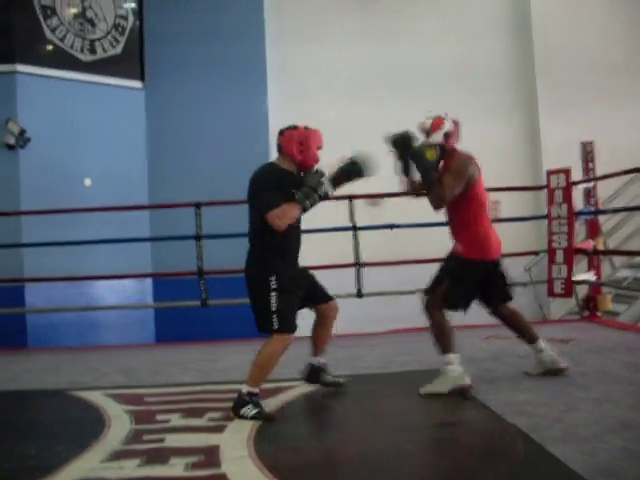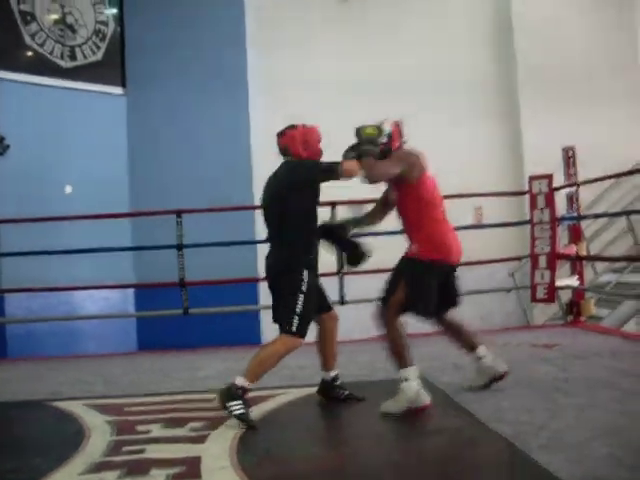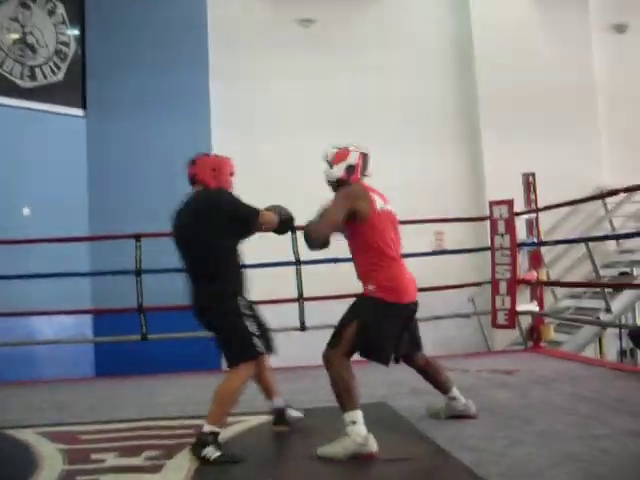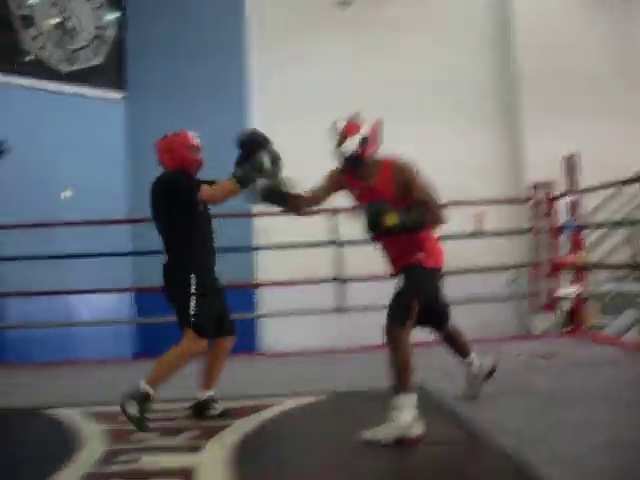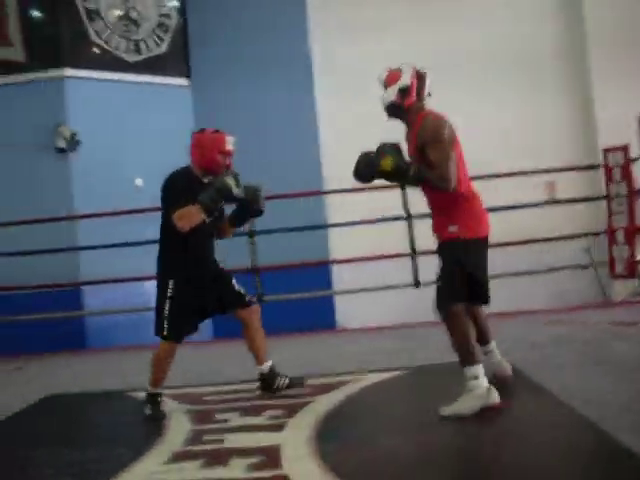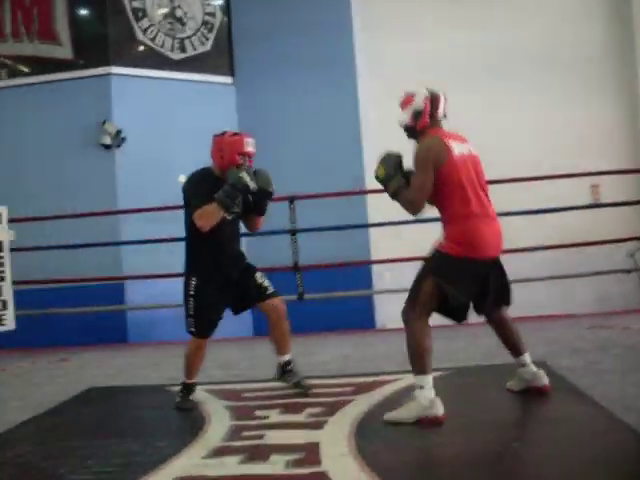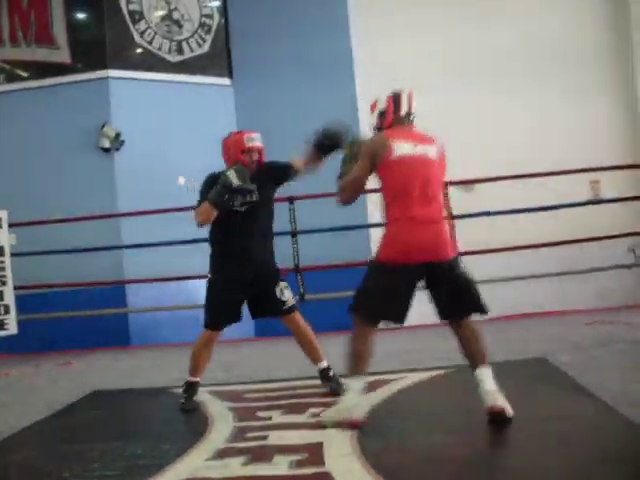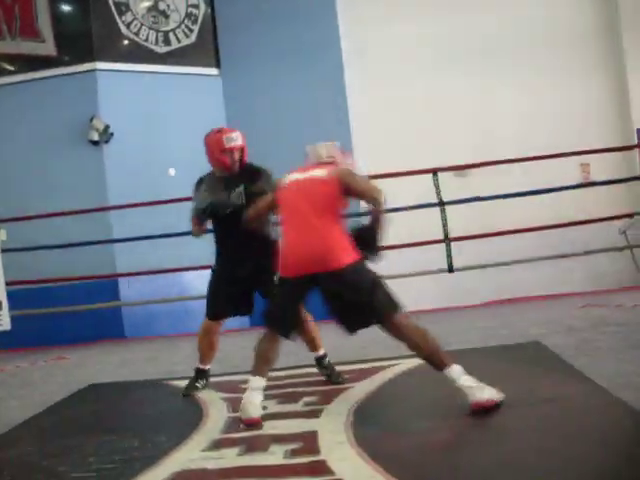
dt=0.3s
person 1, frame 1
left shoulder: (463, 163)
right shoulder: (447, 165)
left elbow: (439, 201)
right elbow: (415, 188)
left wrist: (427, 166)
right wrist: (406, 156)
left hip: (472, 248)
right hip: (487, 246)
left knee: (434, 304)
right knee: (499, 306)
left ankle: (453, 372)
right ankle: (548, 356)
person 1, frame 2
left shoulder: (408, 159)
right shoulder: (398, 173)
left elbow: (374, 175)
right elbow: (377, 214)
left wrist: (365, 151)
right wrist: (346, 226)
left hip: (428, 248)
right hip: (446, 247)
left knee: (389, 312)
right knee: (440, 314)
left ankle: (410, 389)
right ankle: (488, 363)
person 1, frame 3
left shoulder: (350, 195)
right shoulder: (377, 199)
left elbow: (317, 235)
left wrist: (311, 230)
left hip: (383, 291)
right hip: (402, 289)
left knee: (334, 355)
right knee: (410, 355)
left ankle: (357, 436)
right ankle: (458, 402)
person 1, frame 4
left shoulder: (400, 171)
right shoulder: (343, 176)
left elbow: (437, 216)
right elbow: (306, 204)
left wrist: (400, 220)
right wrist: (279, 195)
left hip: (422, 256)
right hip: (404, 260)
left knee: (397, 330)
right knee: (438, 320)
left ankle: (404, 418)
right ankle: (478, 366)
person 1, frame 5
left shoulder: (434, 125)
right shoulder: (419, 127)
left elbow: (447, 182)
right elbow: (424, 174)
left wrist: (400, 168)
right wrist: (396, 170)
left hip: (463, 223)
right hip: (461, 222)
left knee: (453, 303)
right knee: (463, 297)
left ankle: (479, 389)
right ankle: (493, 361)
person 1, frame 6
left shoulder: (428, 146)
right shoulder: (460, 142)
left elbow: (416, 205)
left wrist: (394, 183)
right wrist: (409, 181)
left hip: (462, 242)
right hip: (488, 238)
left knee: (415, 314)
right knee: (494, 310)
left ankle: (426, 399)
right ankle: (530, 372)
person 1, frame 7
left shoulder: (375, 145)
right shoulder: (435, 146)
left elbow: (345, 197)
left wrist: (348, 167)
left hip: (398, 246)
right hip: (436, 245)
left knee: (363, 321)
right knee: (462, 320)
left ankle: (351, 402)
right ankle: (490, 393)
person 1, frame 8
left shoulder: (287, 181)
right shoulder: (340, 172)
left elbow: (250, 218)
right elbow: (375, 197)
right wrist: (371, 234)
left hip: (295, 262)
right hip: (335, 257)
left knee: (274, 330)
right knee: (398, 323)
left ankle: (252, 402)
right ankle: (469, 387)
person 2, frame 1
left shoulder: (295, 175)
right shoulder: (265, 178)
left elbow: (320, 189)
right elbow: (279, 221)
left wrist: (344, 174)
right wrist: (307, 194)
left hip: (289, 266)
right hip: (267, 270)
left knee: (328, 307)
right knee: (283, 335)
left ankle: (315, 368)
right ankle: (245, 398)
person 2, frame 2
left shoulder: (295, 176)
right shoulder: (301, 172)
right elbow: (351, 169)
left wrist: (331, 234)
left hip: (297, 267)
right hip: (293, 267)
left knee: (329, 319)
right knee: (291, 337)
left ankle: (330, 383)
right ankle: (236, 391)
person 2, frame 3
left shoulder: (184, 212)
right shoulder: (216, 199)
right elbow: (265, 219)
left wrist: (254, 220)
right wrist: (280, 214)
left hip: (206, 296)
right hip: (225, 296)
left knee: (256, 351)
right knee: (245, 364)
left ankle: (279, 409)
right ankle: (207, 438)
person 2, frame 4
left shoulder: (183, 183)
right shoulder: (170, 182)
left elbow: (215, 192)
right elbow: (213, 195)
left wrist: (247, 164)
right wrist: (251, 172)
left hip: (202, 272)
right hip: (188, 274)
left knee: (224, 339)
right knee: (195, 342)
left ankle: (205, 401)
right ankle: (139, 397)
person 2, frame 5
left shoulder: (214, 183)
right shoulder: (178, 182)
left elbow: (220, 231)
right elbow: (183, 223)
left wrist: (238, 216)
right wrist: (215, 195)
left hip: (207, 269)
right hip: (176, 275)
left knee: (251, 312)
right knee: (171, 342)
left ankle: (269, 376)
right ankle: (154, 395)
person 2, frame 6
left shoulder: (239, 181)
right shoulder: (198, 182)
left elbow: (254, 226)
right elbow: (204, 222)
left wrist: (260, 199)
right wrist: (231, 190)
left hip: (235, 265)
right hip: (204, 272)
left knee: (277, 308)
right knee: (201, 337)
left ankle: (286, 368)
right ankle: (187, 388)
person 2, frame 7
left shoulder: (268, 172)
right shoulder: (215, 182)
left elbow: (304, 164)
right elbow: (201, 219)
left wrist: (322, 146)
right wrist: (222, 192)
left hip: (263, 266)
right hip: (226, 271)
left knee: (294, 319)
right knee: (211, 332)
left ankle: (327, 373)
right ankle: (191, 387)
person 2, frame 8
left shoulder: (255, 174)
right shoulder: (206, 184)
right elbow: (197, 230)
right wrist: (200, 213)
left hip: (264, 255)
right hip: (229, 262)
left knee: (294, 306)
right knee: (211, 323)
left ankle: (323, 361)
right ankle: (201, 373)
